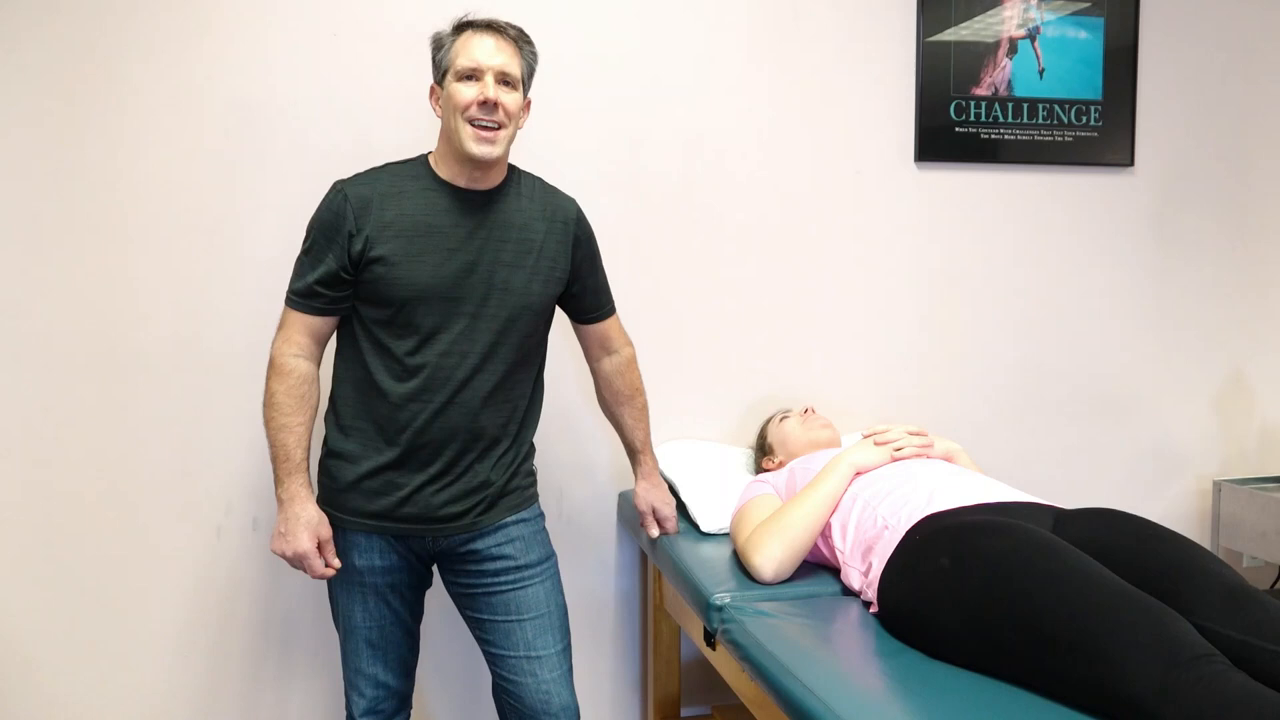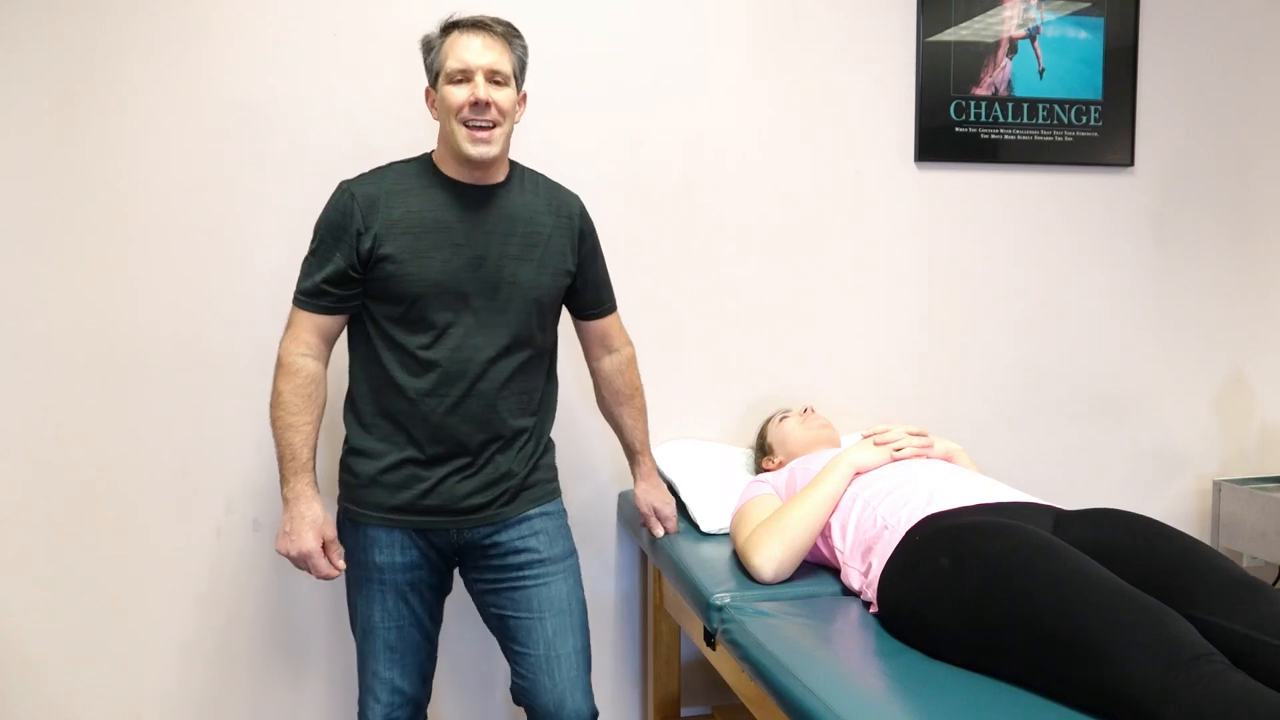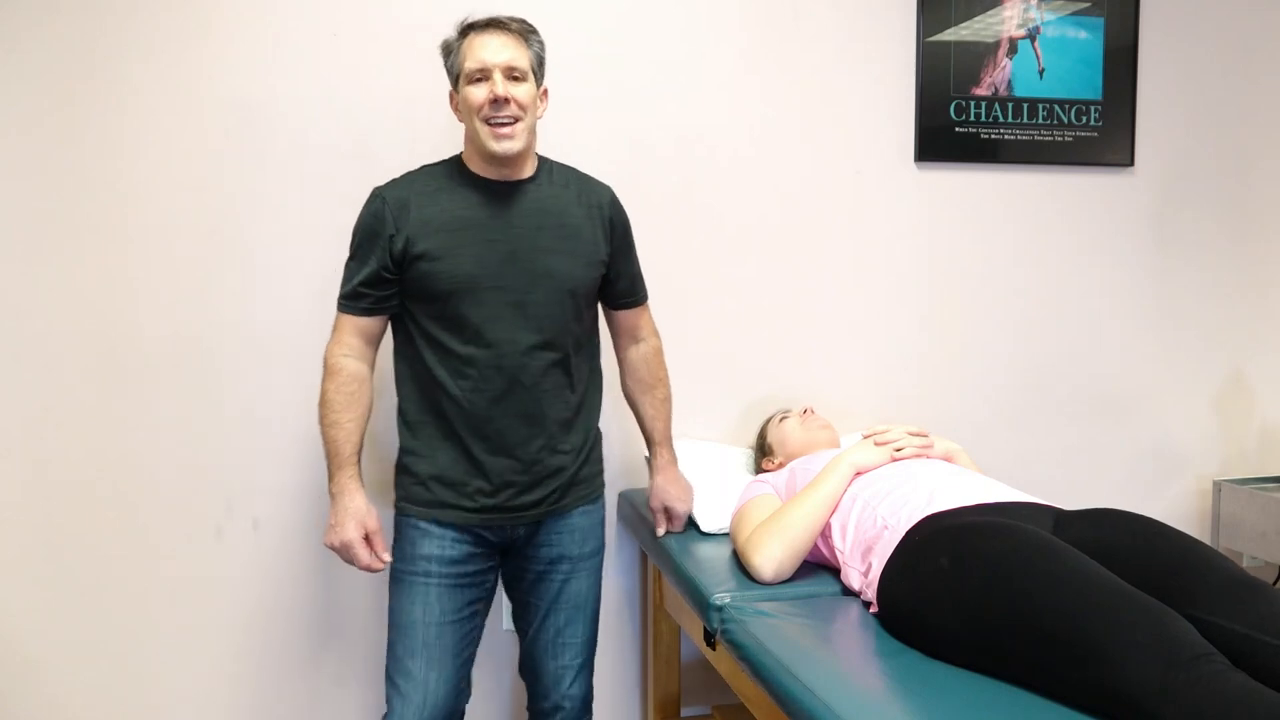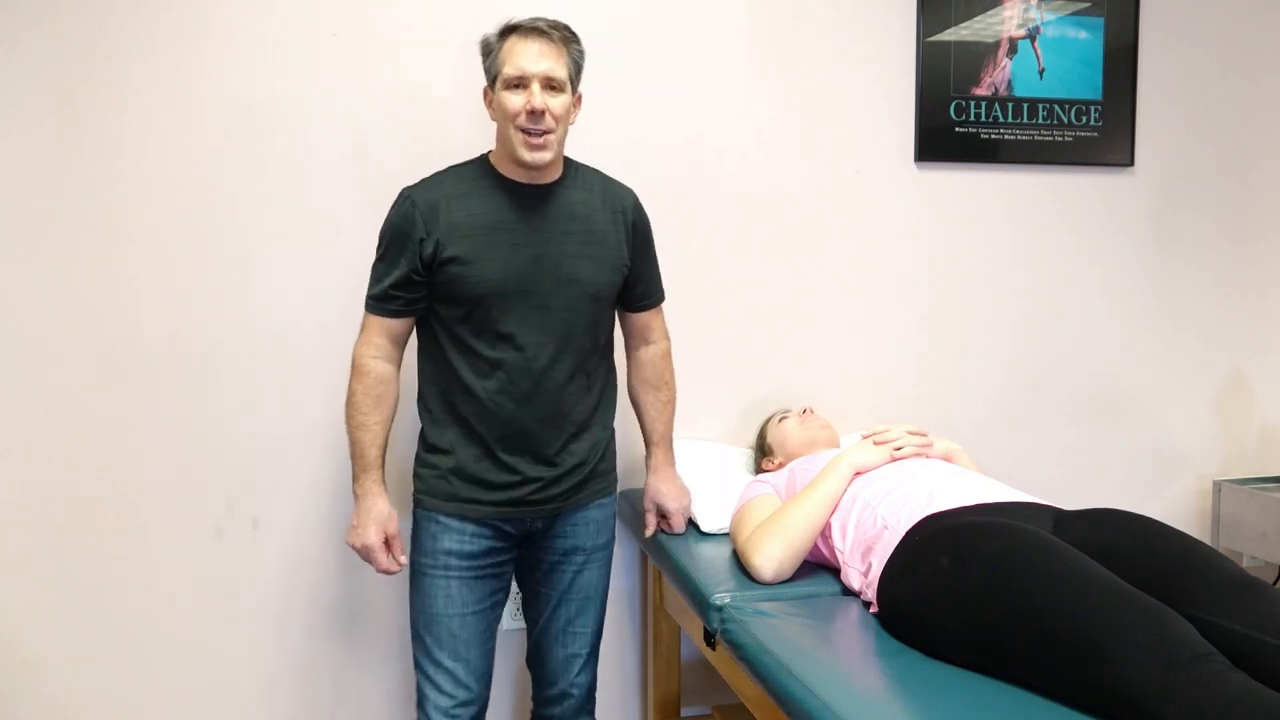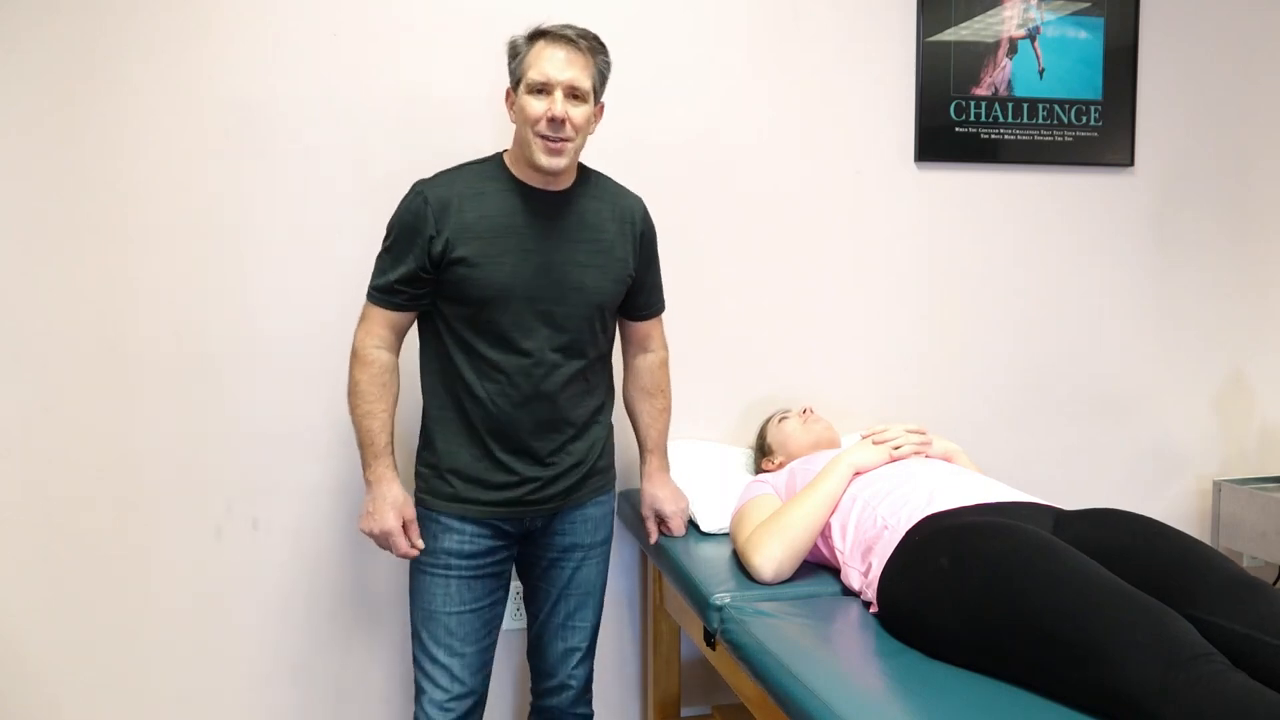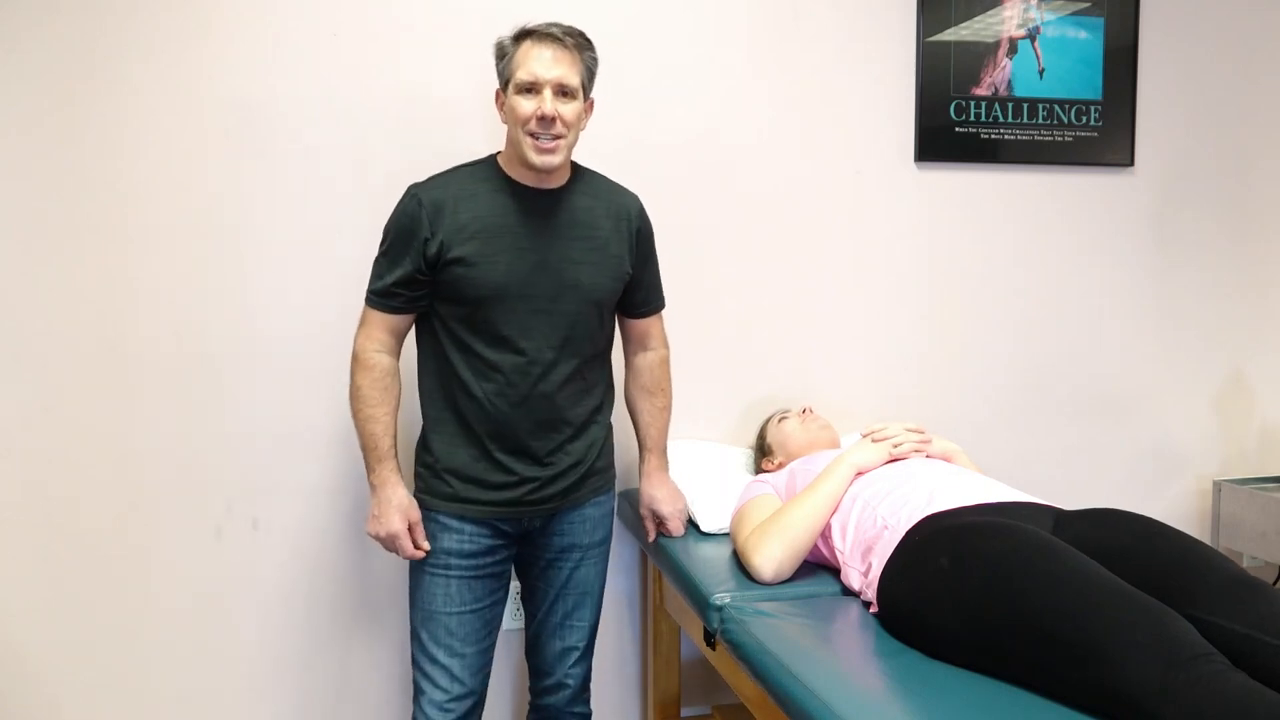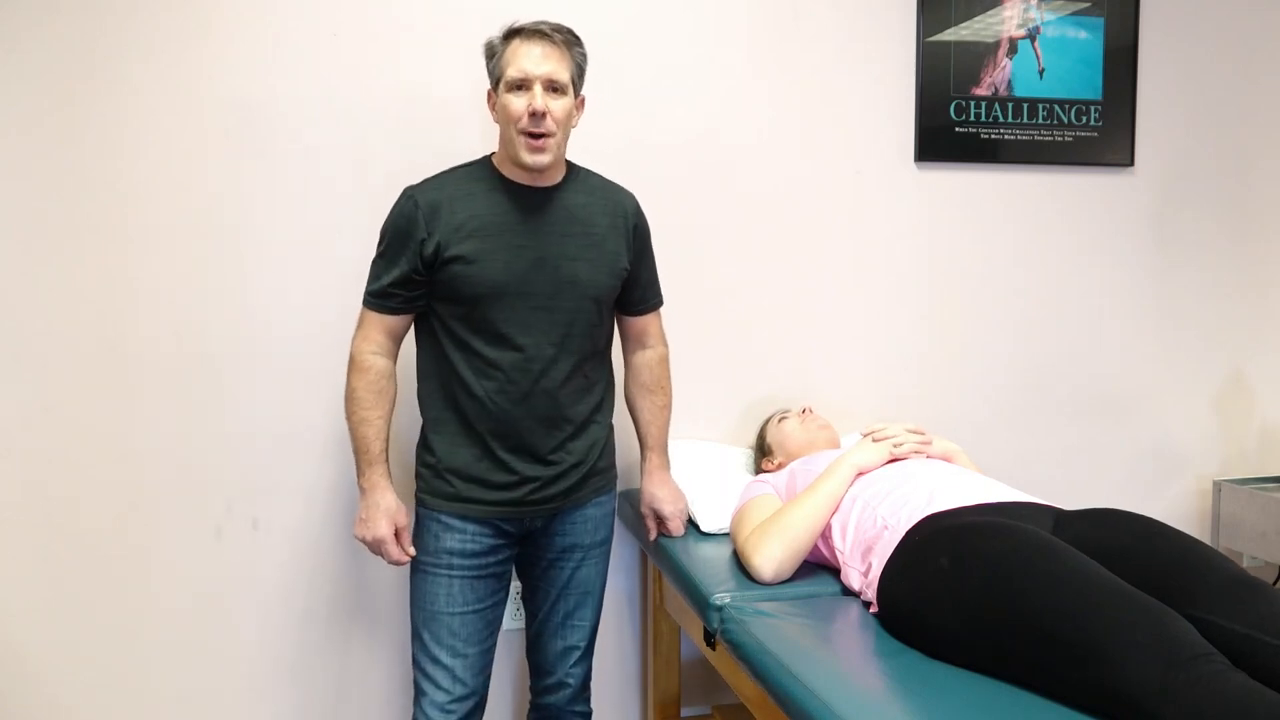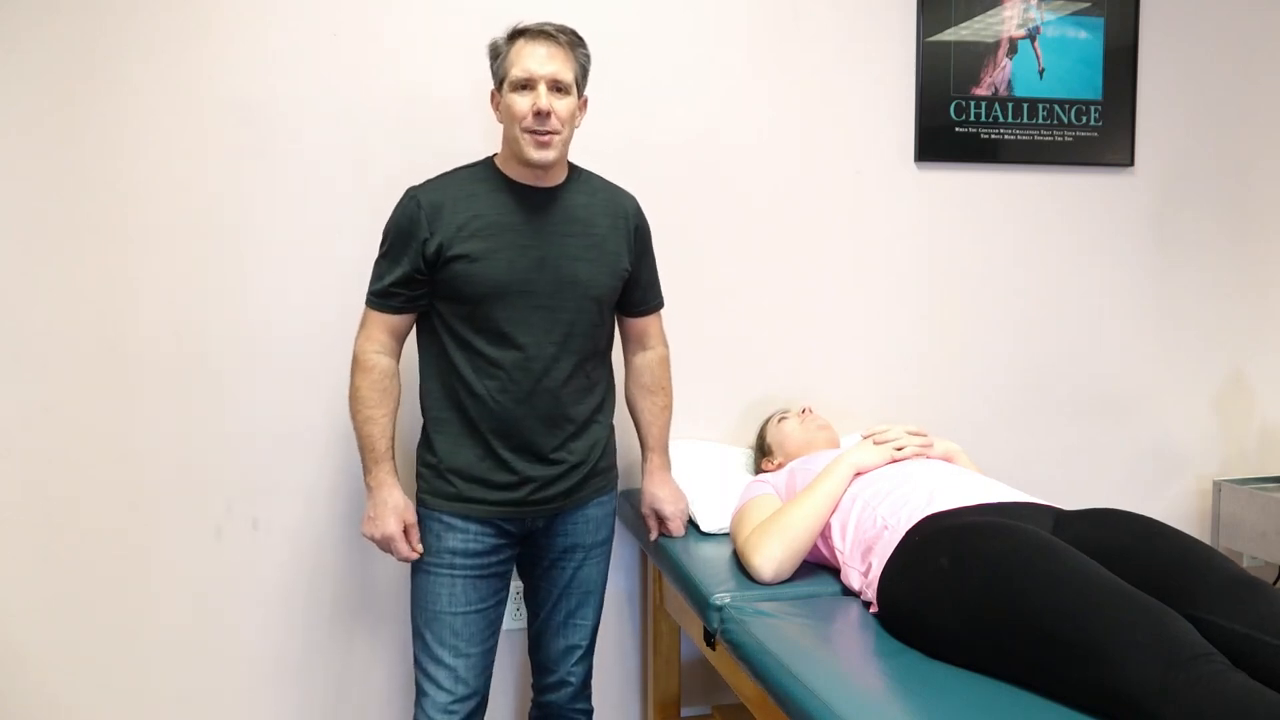
dt=0.3s
person 1, frame 1
left shoulder: (558, 220)
right shoulder: (357, 206)
left elbow: (609, 350)
right elbow: (295, 353)
left wrist: (645, 468)
right wrist: (295, 495)
left hip: (500, 514)
right hip: (367, 515)
person 1, frame 2
left shoulder: (561, 214)
right shoulder: (364, 206)
left elbow: (608, 349)
right elbow: (304, 353)
left wrist: (644, 469)
right wrist: (299, 495)
left hip: (522, 509)
right hip: (388, 514)
person 1, frame 3
left shoulder: (593, 205)
right shoulder: (399, 208)
left elbow: (636, 339)
right elbow: (351, 352)
left wrist: (663, 461)
right wrist: (346, 488)
left hip: (567, 508)
right hip: (442, 511)
person 1, frame 4
left shoulder: (617, 209)
right shoulder: (426, 209)
left elbow: (647, 342)
right elbow: (378, 354)
left wrist: (662, 464)
right wrist: (369, 490)
left hip: (582, 502)
right hip: (458, 507)
person 1, frame 5
left shoulder: (626, 217)
right shoulder: (437, 205)
left elbow: (645, 350)
right elbow: (376, 345)
left wrist: (654, 470)
right wrist: (380, 478)
left hip: (580, 501)
right hip: (460, 505)
person 1, frame 6
left shoulder: (621, 214)
right shoulder: (432, 207)
left elbow: (645, 348)
right elbow: (377, 350)
left wrist: (654, 469)
right wrist: (386, 482)
left hip: (580, 502)
right hip: (460, 505)
person 1, frame 7
left shoulder: (617, 212)
right shoulder: (429, 209)
left elbow: (645, 346)
right elbow: (374, 351)
left wrist: (656, 469)
right wrist: (374, 485)
left hip: (581, 502)
right hip: (460, 507)
person 1, frame 8
left shoulder: (618, 214)
right shoulder: (432, 209)
left elbow: (645, 348)
right elbow: (377, 350)
left wrist: (656, 469)
right wrist: (381, 483)
left hip: (582, 502)
right hip: (461, 506)
person 2, frame 1
left shoulder: (892, 449)
right shoulder: (772, 484)
right elbow: (767, 560)
left wrist: (950, 450)
right wrist: (847, 462)
right knee: (1172, 663)
person 2, frame 2
left shoulder: (891, 454)
right shoulder: (773, 482)
right elbow: (767, 560)
left wrist: (949, 451)
right wrist: (848, 460)
right knee: (1174, 665)
person 2, frame 3
left shoulder: (895, 450)
right shoulder: (772, 483)
right elbow: (768, 560)
left wrist: (949, 451)
right wrist: (847, 461)
right knee: (1174, 666)
person 2, frame 4
left shoulder: (891, 453)
right shoulder: (772, 483)
right elbow: (768, 560)
left wrist: (948, 452)
right wrist: (847, 461)
right knee: (1177, 666)
person 2, frame 5
left shoulder: (890, 452)
right shoulder: (772, 485)
right elbow: (768, 561)
left wrist: (947, 450)
right wrist: (847, 462)
right knee: (1174, 665)
person 2, frame 6
left shoulder: (895, 451)
right shoulder: (772, 483)
right elbow: (767, 560)
left wrist: (945, 451)
right wrist: (849, 461)
right knee: (1178, 666)
person 2, frame 7
left shoulder: (890, 452)
right shoulder: (772, 485)
right elbow: (767, 561)
left wrist: (946, 450)
right wrist: (850, 462)
right knee: (1172, 664)
person 2, frame 8
left shoulder: (888, 452)
right shoulder: (772, 484)
right elbow: (767, 561)
left wrist: (948, 452)
right wrist: (848, 462)
right knee: (1174, 665)
